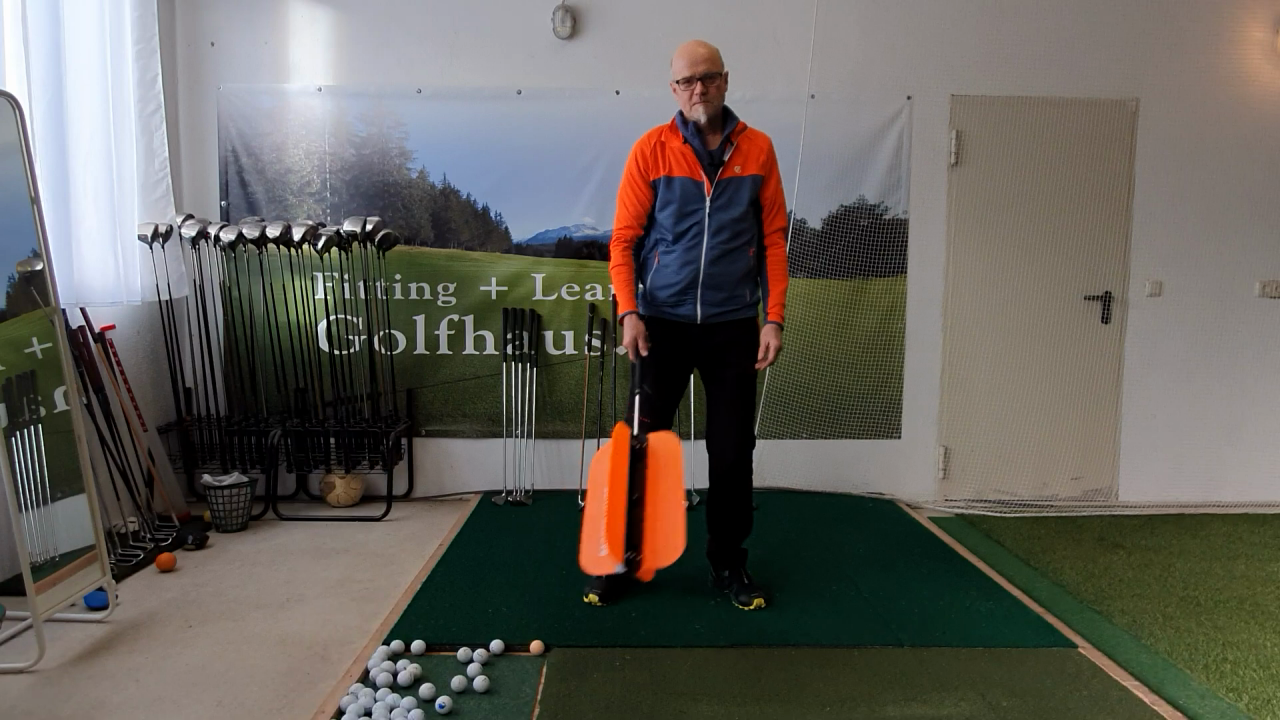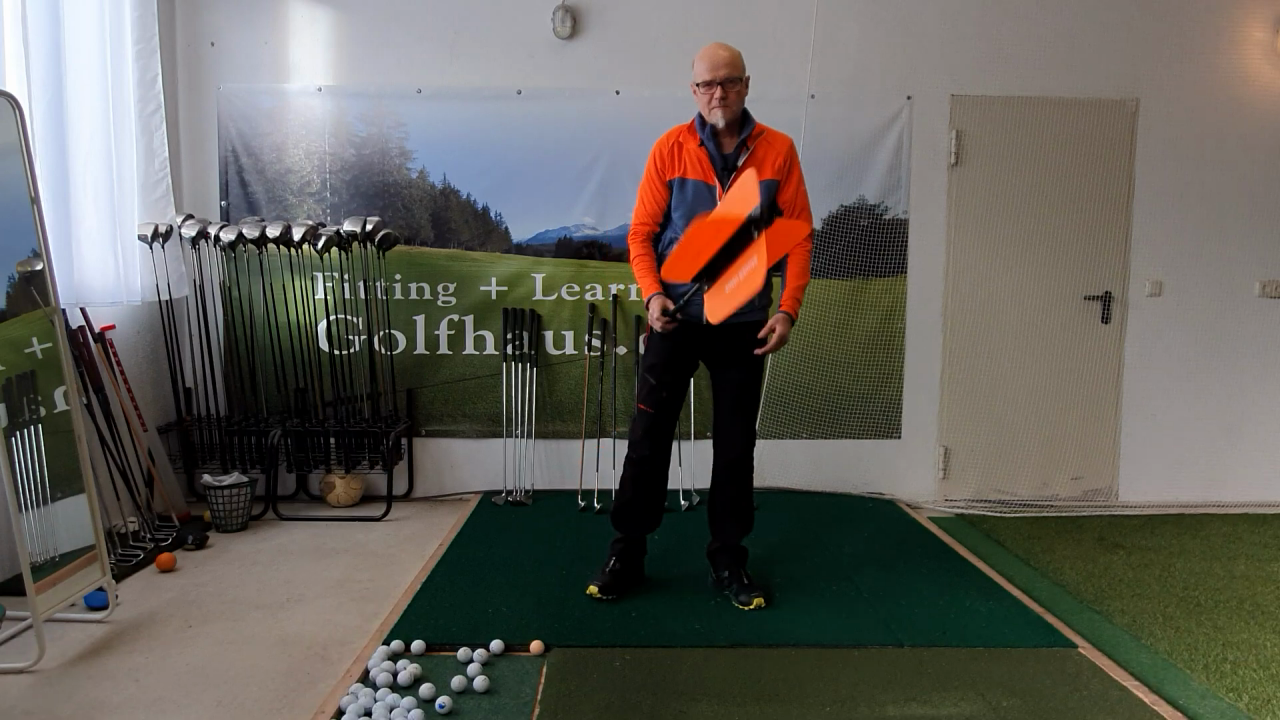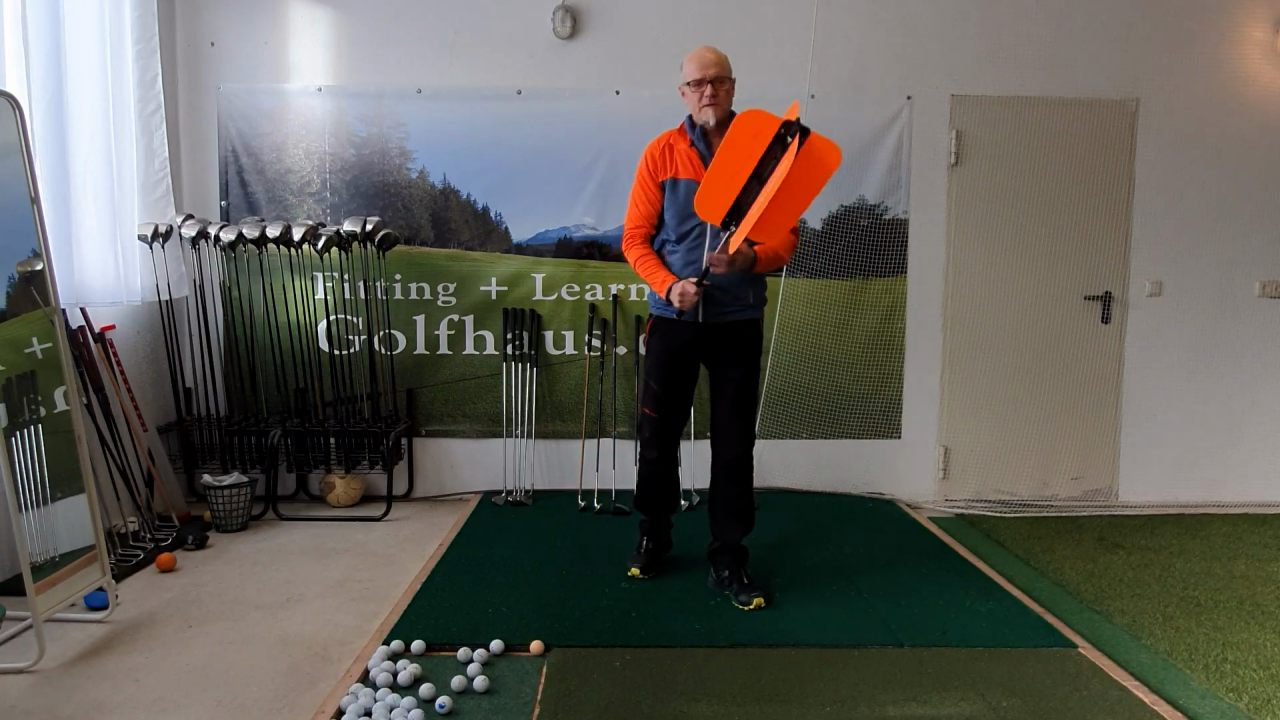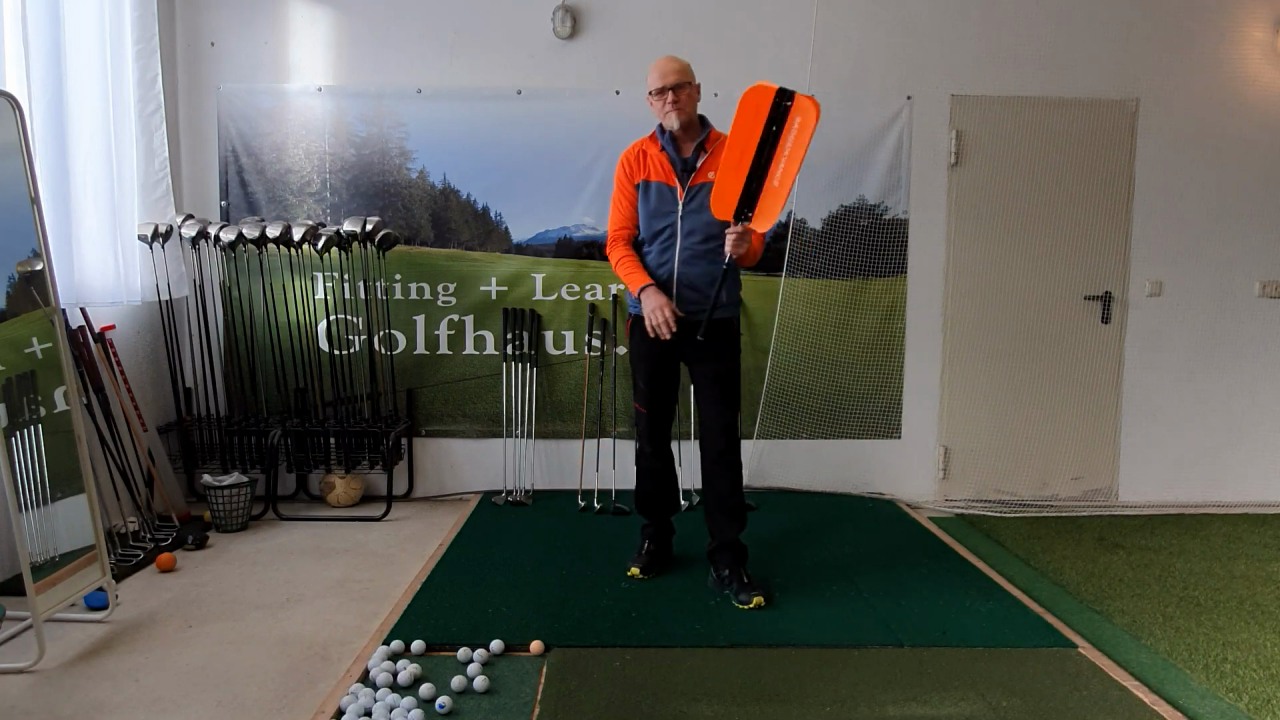
dt=0.3s
person 1, frame 1
left shoulder: (758, 148)
right shoulder: (650, 150)
left elbow: (774, 238)
right elbow: (624, 239)
left wrist: (773, 317)
right wrist: (629, 311)
left hip: (733, 326)
right hip: (663, 322)
left knee: (732, 450)
right knee: (642, 441)
left ankle: (728, 562)
person 1, frame 2
left shoulder: (779, 152)
right shoulder: (669, 148)
left elbow: (798, 237)
right elbow: (642, 234)
left wrist: (788, 309)
right wrist: (654, 295)
left hip: (743, 324)
right hip: (675, 319)
left knee: (735, 446)
right knee: (648, 438)
left ankle: (728, 562)
right ankle: (625, 556)
person 1, frame 3
right shoulder: (660, 152)
left elbow: (786, 237)
right elbow: (636, 238)
left wrist: (749, 258)
right wrist: (668, 285)
left hip: (738, 323)
right hip: (671, 320)
left knee: (734, 445)
right knee: (658, 437)
left ankle: (728, 561)
right ankle: (654, 535)
person 1, frame 4
right shoulder: (635, 159)
left elbow: (753, 247)
right elbow: (619, 240)
left wrist: (745, 246)
right wrist: (646, 292)
left hip: (714, 321)
right hip: (651, 321)
left knee: (721, 442)
right knee: (652, 435)
left ankle: (727, 560)
right ankle: (655, 537)
